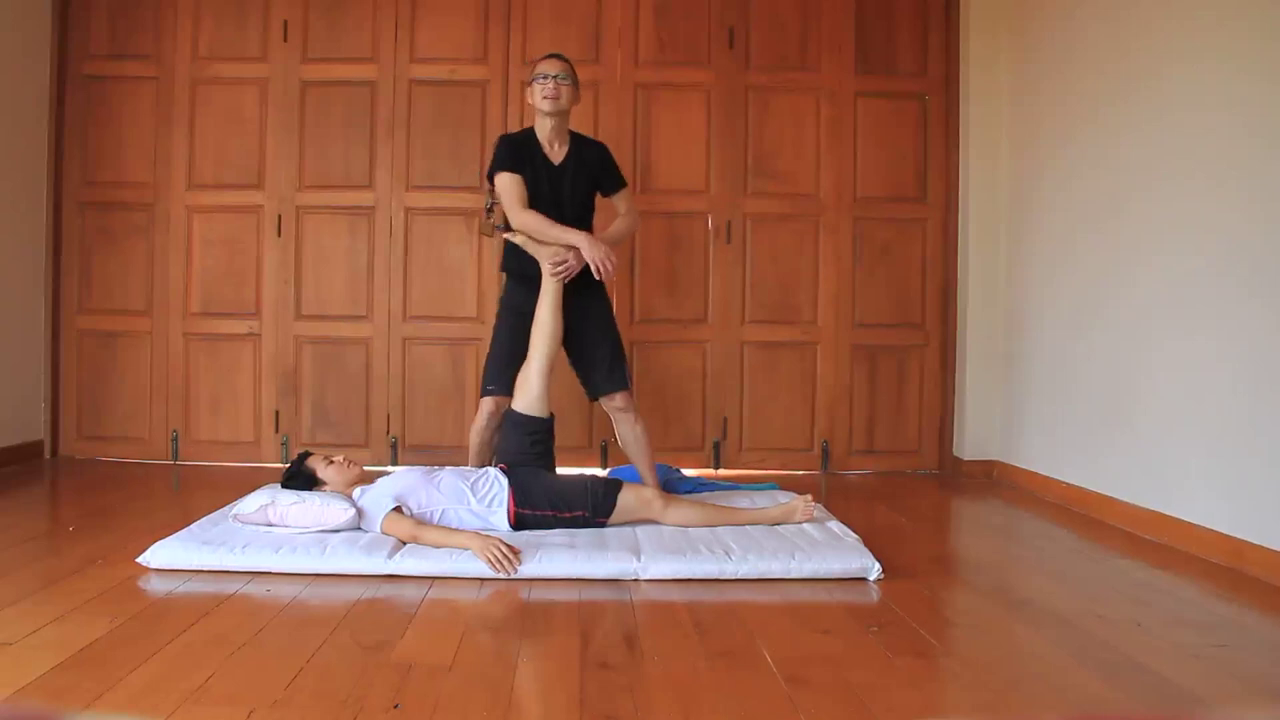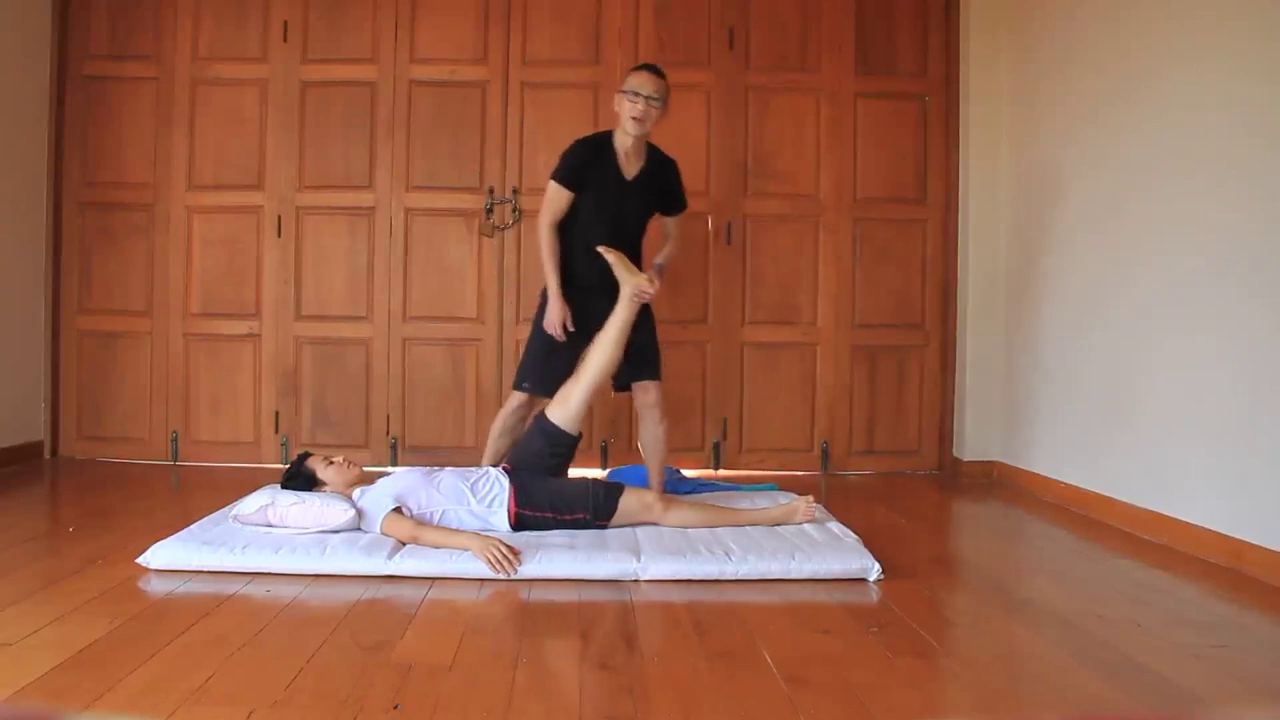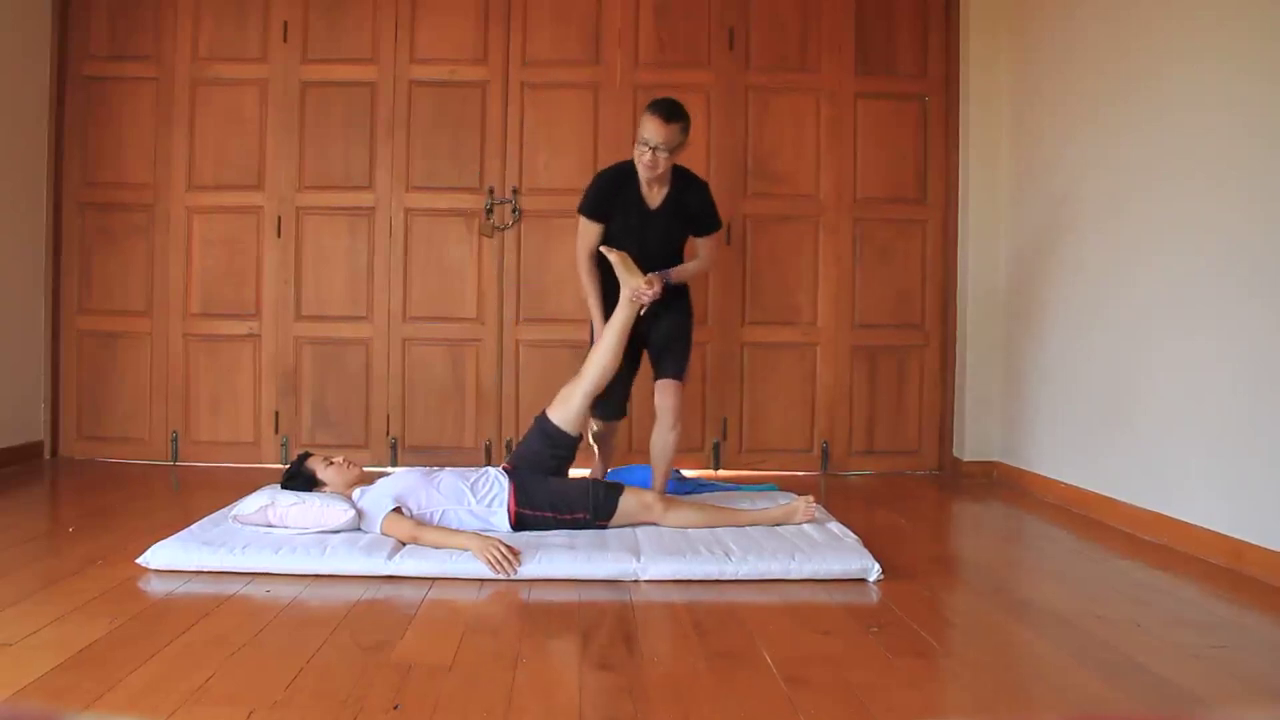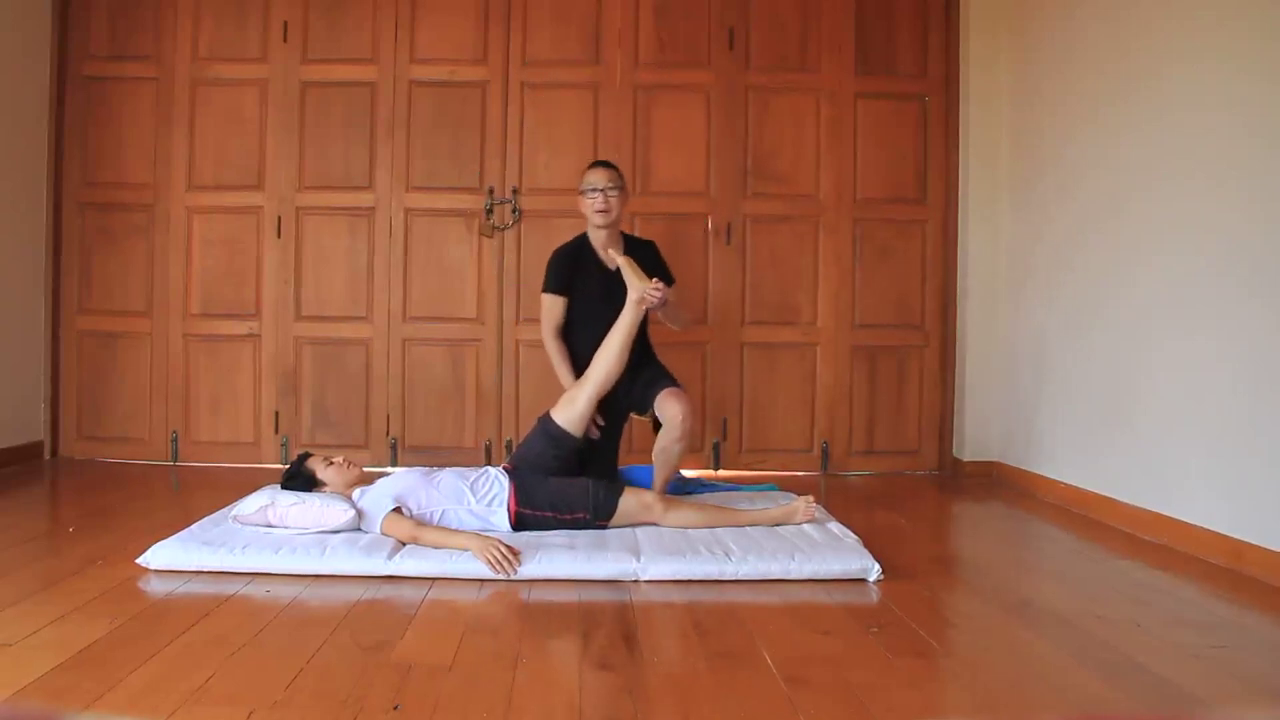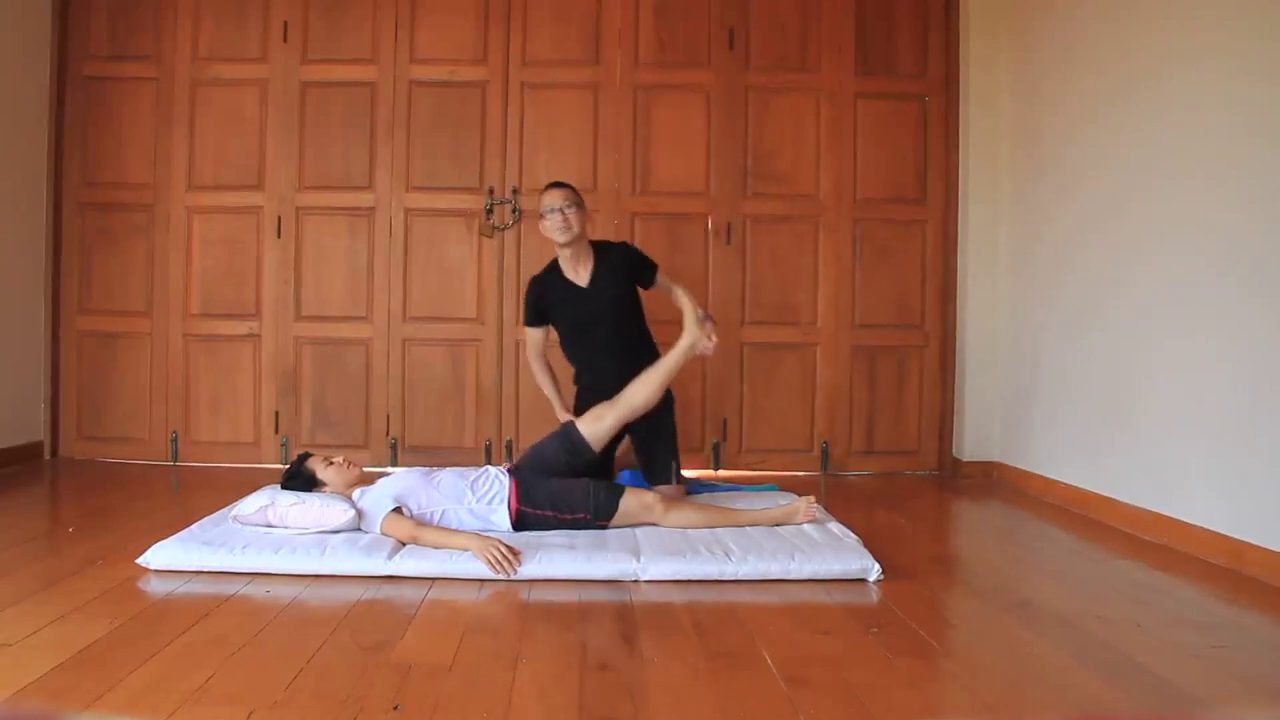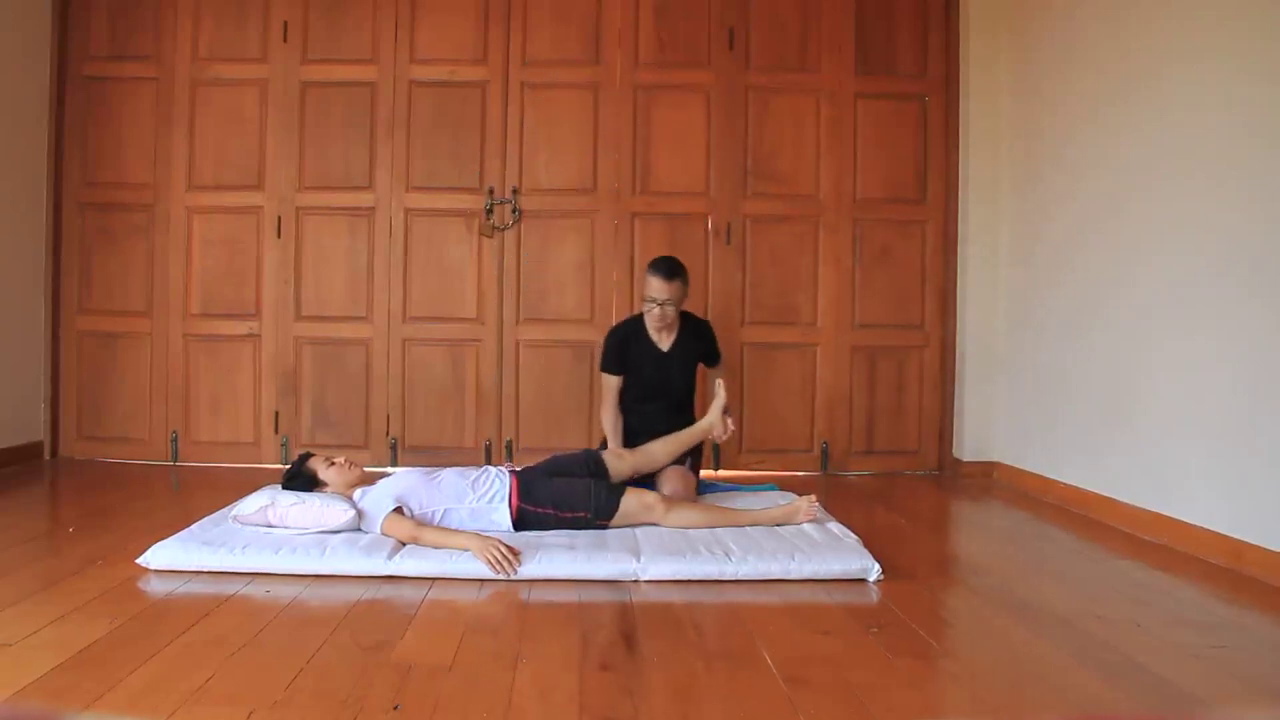
dt=0.7s
person 1, frame 1
left shoulder: (384, 483)
right shoulder: (369, 505)
right elbow: (414, 530)
right wrist: (474, 538)
left hip: (510, 476)
right hip: (518, 505)
left knee: (534, 376)
right knee: (651, 502)
right ankle: (773, 515)
person 1, frame 2
left shoulder: (387, 484)
right shoulder: (369, 508)
right elbow: (414, 532)
right wrist: (473, 540)
left hip: (514, 478)
right hip: (518, 508)
left knee: (577, 391)
right knee: (652, 505)
left ankle: (629, 296)
right ankle: (773, 515)
person 1, frame 3
left shoulder: (387, 483)
right shoulder: (369, 506)
right elbow: (414, 532)
right wrist: (474, 540)
left hip: (512, 478)
right hip: (518, 507)
left knee: (580, 391)
right knee: (651, 505)
left ankle: (630, 299)
right ankle: (771, 516)
person 1, frame 4
left shoulder: (386, 481)
right shoulder: (369, 506)
right elbow: (415, 531)
right wrist: (474, 540)
left hip: (514, 478)
right hip: (518, 508)
left knee: (584, 393)
right knee: (652, 505)
left ankle: (635, 302)
right ankle: (772, 516)
person 1, frame 5
left shoulder: (382, 484)
right shoulder: (369, 507)
right elbow: (414, 532)
right wrist: (473, 540)
left hip: (514, 479)
right hip: (517, 509)
left knee: (611, 412)
right knee: (652, 505)
left ankle: (687, 343)
right ankle: (773, 516)
person 1, frame 6
left shoulder: (382, 482)
right shoulder: (370, 508)
right elbow: (415, 532)
right wrist: (474, 540)
left hip: (516, 480)
right hip: (519, 508)
left knee: (625, 458)
right knee: (651, 506)
left ankle: (707, 425)
right ankle: (774, 516)
person 2, frame 1
left shoulder: (594, 153)
right shoulder: (511, 147)
left elbow: (629, 216)
right elbow: (518, 216)
left wrist: (588, 250)
right wrist: (582, 238)
left hip: (584, 293)
right hip: (525, 291)
left knee: (620, 401)
right knee: (493, 405)
left ankle: (657, 495)
person 2, frame 2
left shoulder: (665, 170)
right shoulder: (585, 153)
left elbow: (671, 236)
right elbow: (547, 224)
left wrist: (656, 271)
right wrist: (555, 297)
right hip: (572, 291)
left knee: (650, 397)
right knee: (524, 399)
left ankle: (658, 496)
person 2, frame 3
left shoulder: (694, 192)
right shoulder: (608, 183)
left elbow: (705, 258)
right elbow: (585, 257)
left wrist: (665, 278)
right wrist: (599, 323)
left hip: (669, 307)
right hip: (614, 304)
left knee: (668, 402)
right knee: (605, 411)
left ankle: (655, 498)
right ankle: (601, 465)
person 2, frame 4
left shoulder: (646, 253)
right shoulder: (566, 259)
left elbow: (678, 320)
right elbow: (551, 334)
left wrist: (661, 304)
left hip: (641, 367)
left knee: (681, 413)
person 2, frame 5
left shoulder: (621, 257)
right shoulder: (542, 287)
left elbow: (671, 287)
right elbow: (535, 355)
left wrist: (701, 320)
right wrist: (560, 409)
right hip: (593, 397)
left knee: (669, 497)
left ankle: (638, 464)
right ankle: (618, 465)
person 2, frame 6
left shoulder: (700, 332)
right shoulder: (621, 336)
left elbow: (716, 376)
right elbow: (610, 402)
right hip: (629, 435)
left knee: (674, 493)
left ankle: (655, 481)
right ankle: (640, 483)
